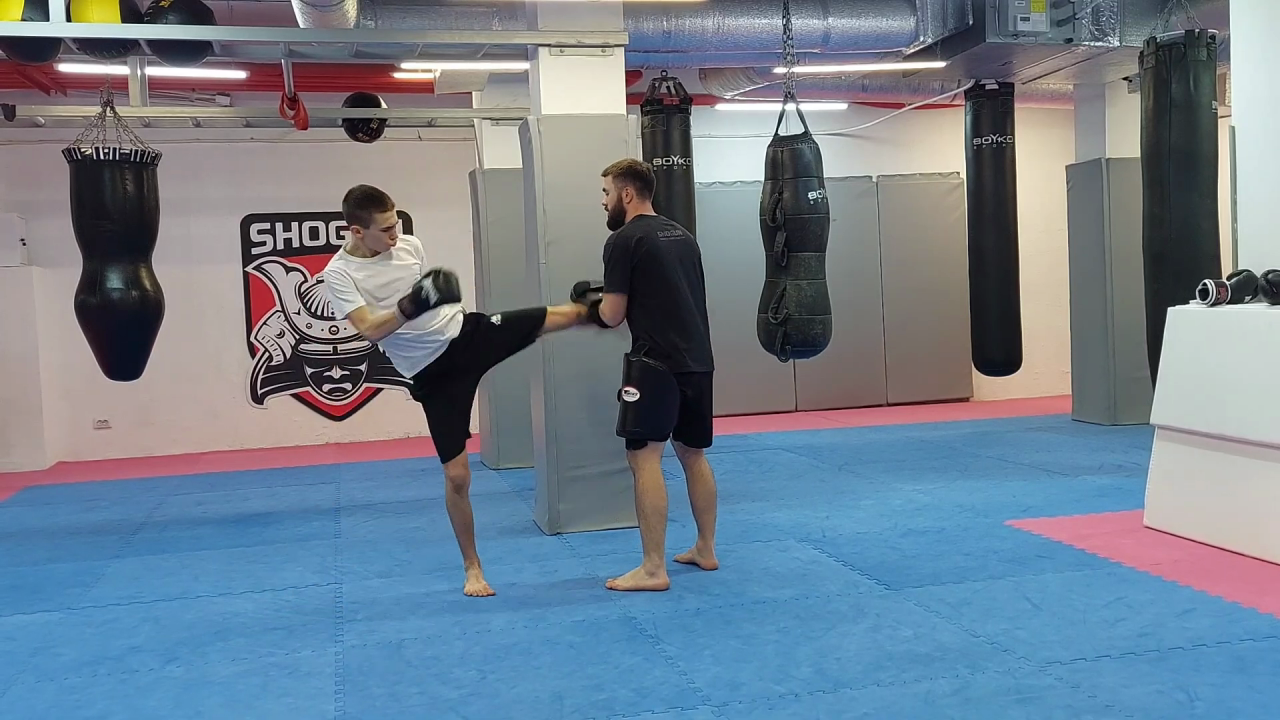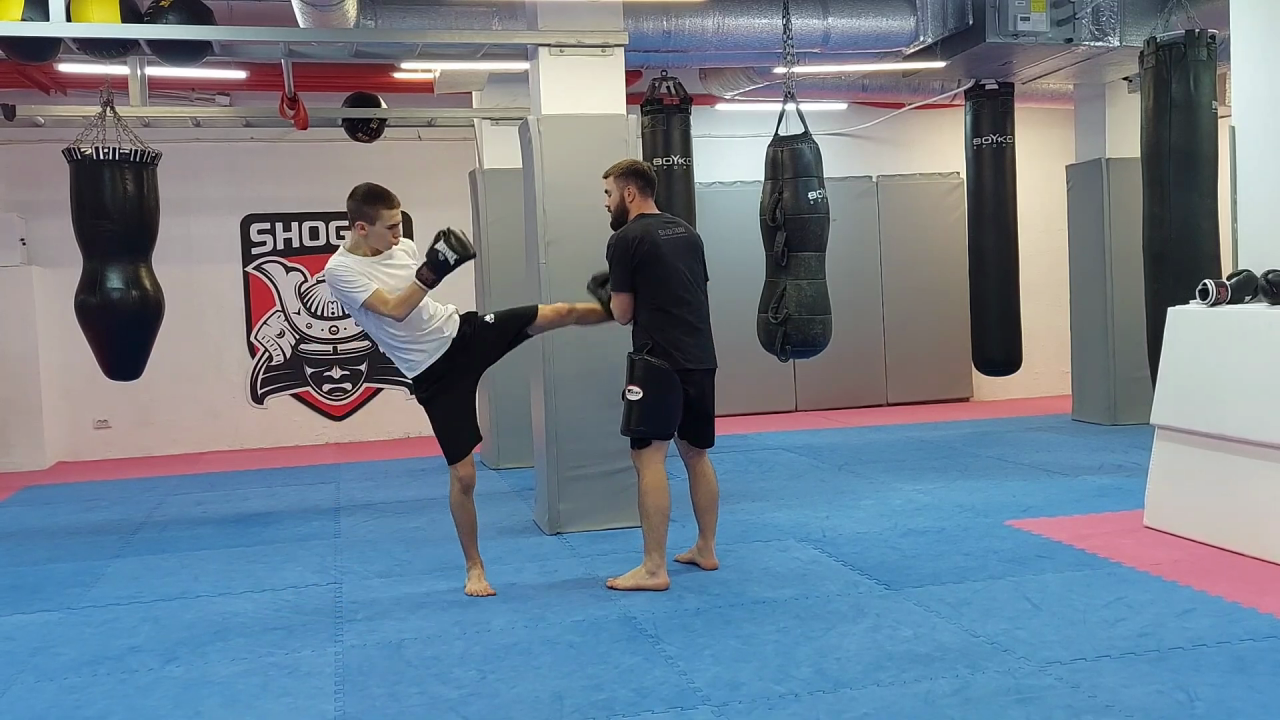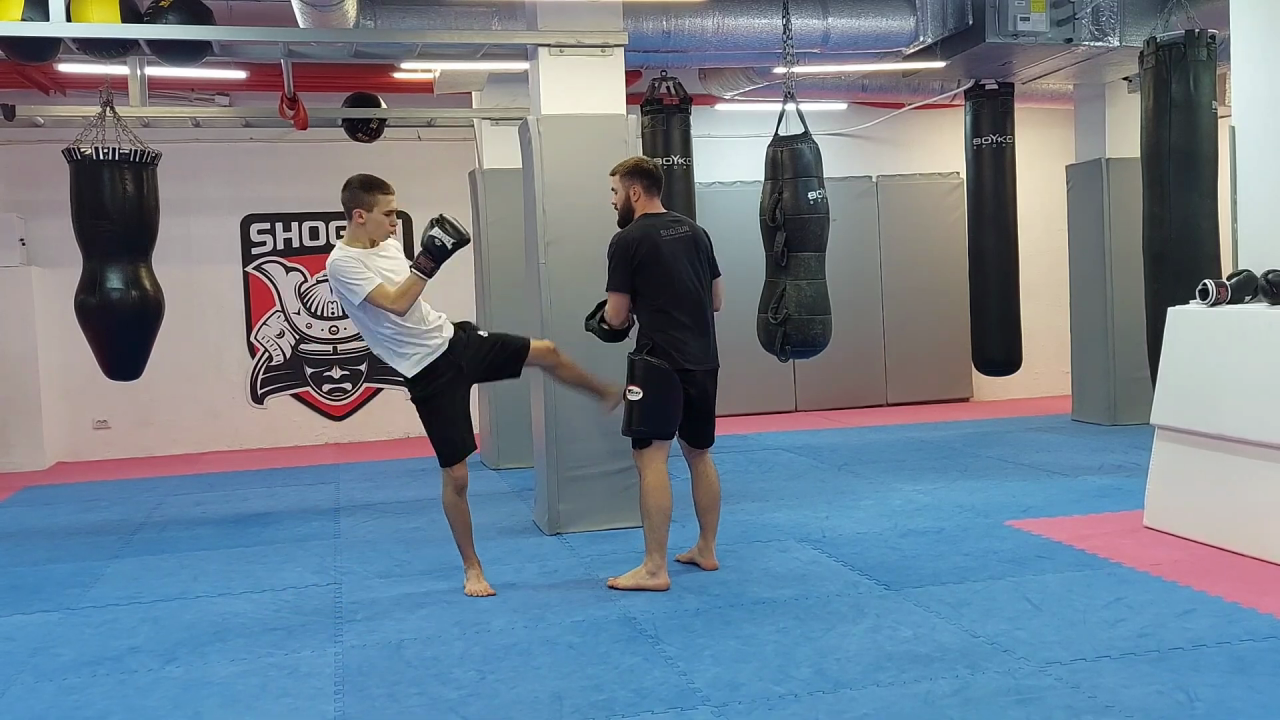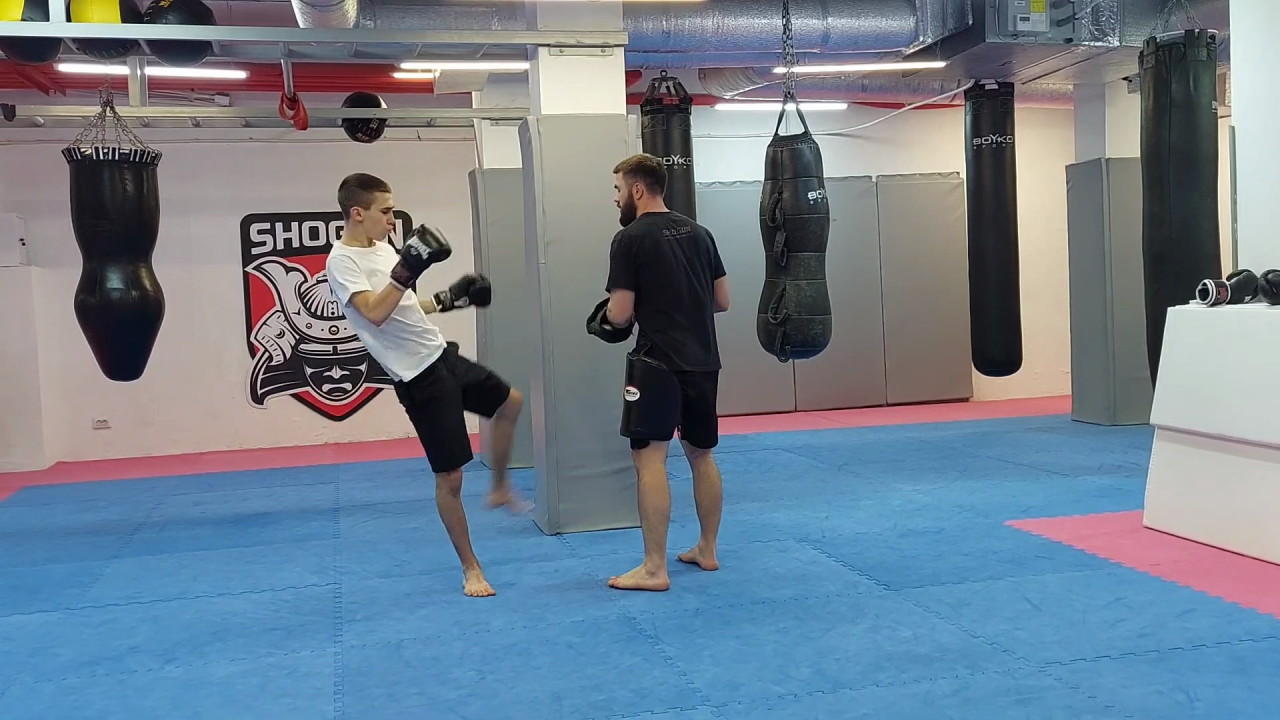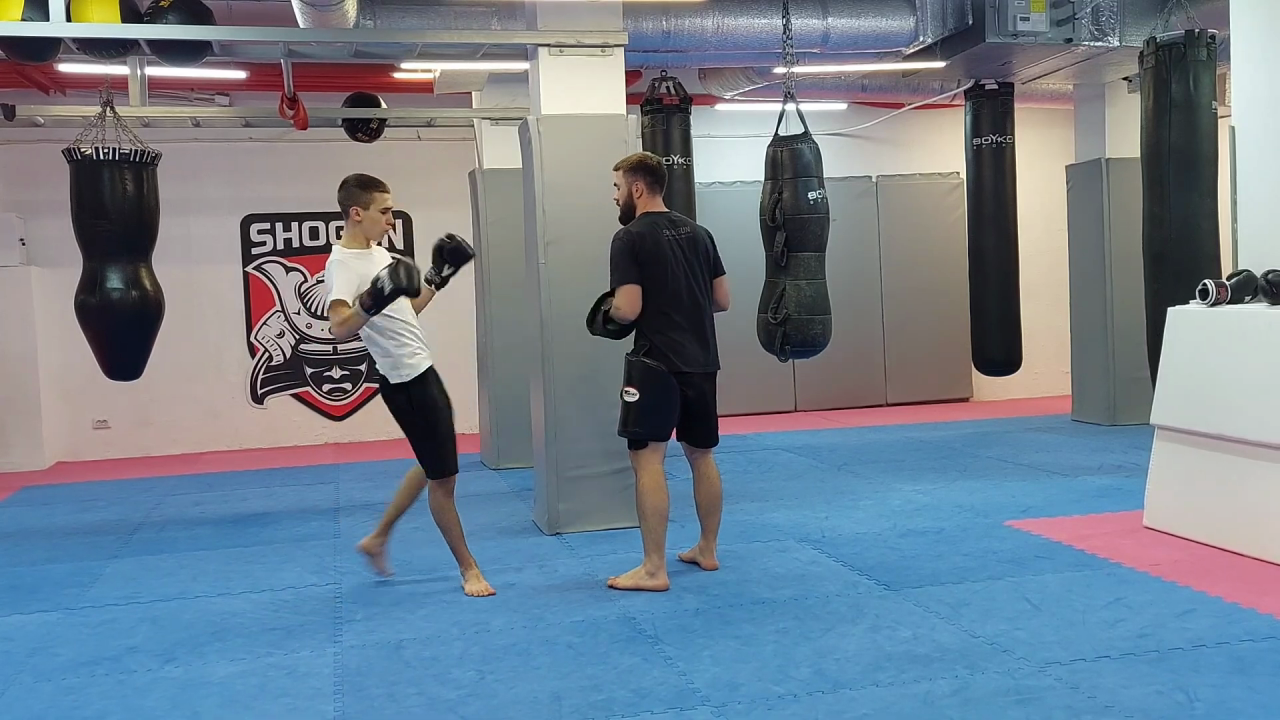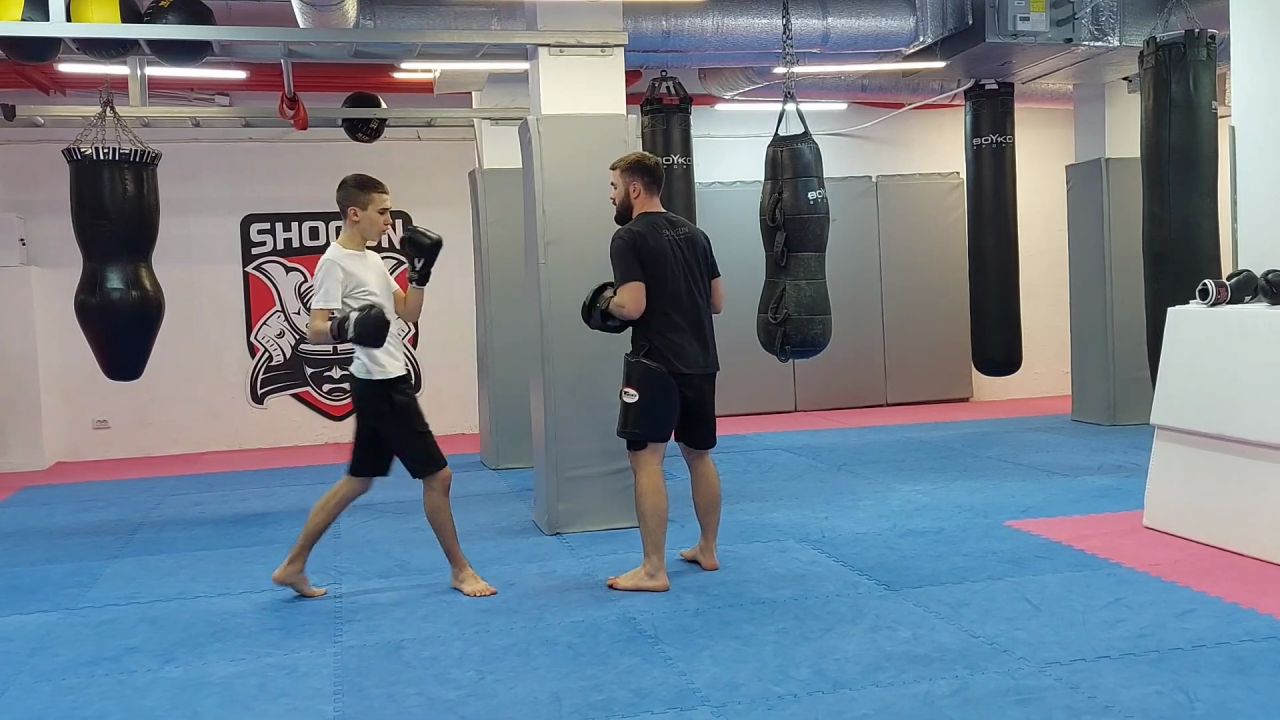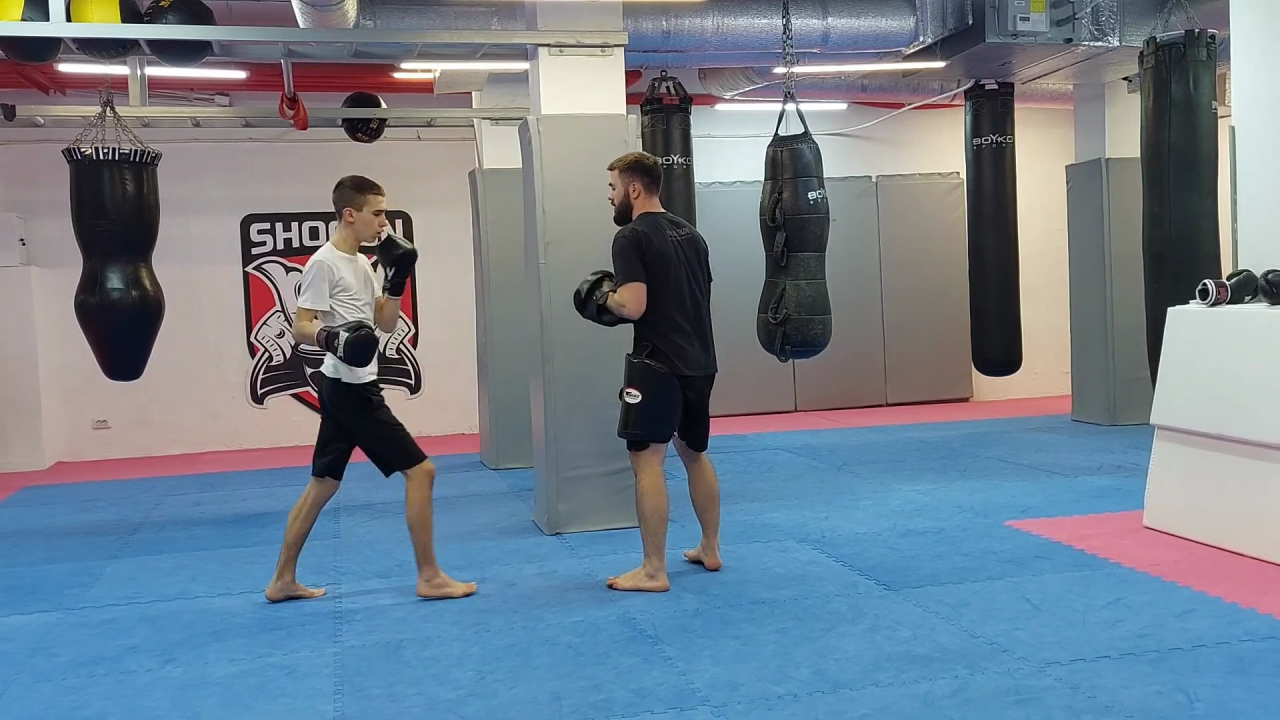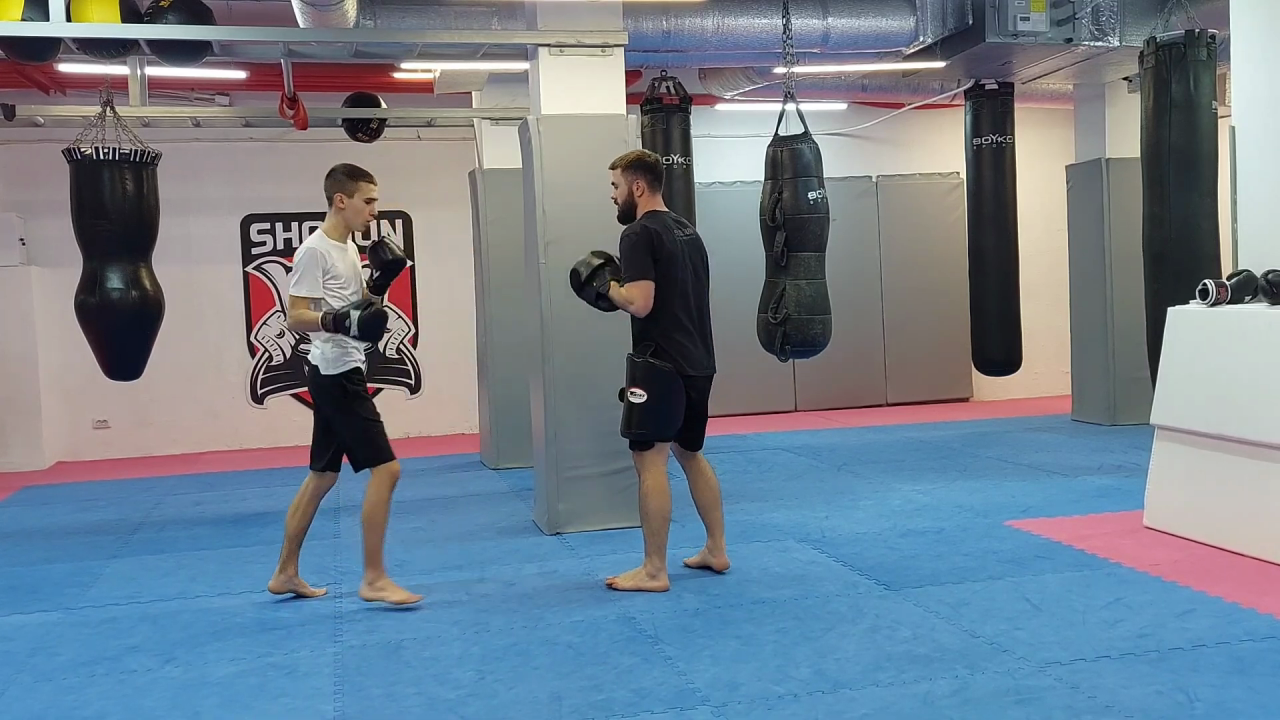
dt=0.1s
person 1, frame 1
left shoulder: (623, 241)
right shoulder: (682, 236)
left elbow: (613, 317)
left wrist: (602, 301)
left hip: (659, 364)
right hip: (698, 361)
left knee: (645, 458)
right knee: (693, 454)
left ankle: (653, 569)
right ankle: (705, 549)
person 1, frame 2
left shoulder: (625, 240)
right shoulder: (687, 233)
left elbow: (623, 314)
left wrist: (612, 296)
left hip: (661, 362)
right hip: (701, 360)
left knee: (649, 457)
right knee: (696, 453)
left ankle: (654, 568)
right ankle: (705, 549)
person 1, frame 3
left shoulder: (627, 241)
right shoulder: (696, 232)
left elbow: (615, 317)
right elbow: (716, 299)
left wrist: (607, 314)
left hip: (662, 363)
right hip: (703, 360)
left knee: (651, 457)
right knee: (699, 454)
left ankle: (654, 568)
right ankle: (705, 549)
person 1, frame 4
left shoulder: (629, 239)
right shoulder: (699, 233)
left elbow: (620, 315)
right elbow: (722, 300)
left wrist: (609, 312)
left hip: (661, 363)
right hip: (703, 361)
left knee: (649, 458)
right knee: (701, 453)
left ankle: (654, 568)
right ankle: (707, 549)
person 1, frame 5
left shoulder: (629, 238)
right shoulder: (698, 232)
left elbow: (629, 308)
right elbow: (723, 299)
left wrist: (611, 308)
left hip: (659, 364)
right hip: (702, 362)
left knee: (646, 458)
right knee: (701, 455)
left ankle: (653, 569)
right ankle: (706, 550)
person 1, frame 6
left shoulder: (629, 238)
right shoulder: (694, 233)
left elbow: (633, 307)
right elbow: (716, 302)
left wrist: (609, 303)
left hip: (658, 365)
right hip: (701, 363)
left knee: (646, 459)
right knee: (699, 455)
left ankle: (653, 570)
right ankle: (707, 549)
person 1, frame 7
left shoulder: (631, 237)
right shoulder: (689, 233)
left elbow: (633, 306)
left wrist: (607, 298)
left hip: (660, 365)
right hip: (698, 363)
left knee: (646, 460)
right knee: (695, 454)
left ankle: (653, 570)
right ankle: (710, 548)
person 1, frame 8
left shoulder: (639, 234)
right shoulder: (689, 233)
left elbow: (640, 304)
left wrist: (609, 288)
left hip: (662, 364)
right hip: (698, 362)
left knee: (650, 460)
right knee: (690, 454)
left ankle: (654, 570)
right ankle: (716, 550)
person 2, frame 1
left shoulder: (403, 245)
right shoulder: (338, 275)
right elbow: (372, 328)
right wrist: (414, 303)
left hip: (464, 335)
right hip: (431, 370)
left knee: (560, 319)
right knee: (456, 473)
right ankle: (471, 566)
person 2, frame 2
left shoulder: (403, 247)
right shoulder: (341, 272)
right elbow: (396, 310)
right wrist: (432, 268)
left hip: (462, 336)
right hip: (434, 372)
left knee: (560, 314)
right knee: (464, 474)
right ankle: (474, 566)
person 2, frame 3
left shoulder: (388, 244)
right shoulder: (342, 267)
right elbow: (397, 305)
right wrist: (428, 257)
left hip: (450, 344)
right hip: (429, 375)
left knee: (543, 352)
right knee: (456, 475)
left ankle: (604, 394)
right ankle: (472, 566)
person 2, frame 4
left shoulder: (384, 246)
right shoulder: (342, 263)
right elbow: (376, 313)
left wrist: (447, 299)
right wrist: (409, 268)
left hip: (442, 356)
right hip: (418, 378)
left knee: (509, 404)
right knee: (449, 477)
left ankle: (500, 489)
right ankle: (470, 567)
person 2, frame 5
left shoulder: (377, 254)
right shoulder: (343, 264)
right elbow: (342, 326)
left wrist: (440, 274)
right wrist: (376, 296)
left hip: (422, 374)
right hip: (408, 383)
left knee: (433, 470)
right knee: (444, 479)
left ankle: (378, 538)
right ankle: (469, 569)
person 2, frame 6
left shoulder: (369, 258)
right shoulder: (336, 263)
left elbow: (406, 312)
right elbow: (315, 330)
left wrist: (419, 267)
right wrist: (346, 328)
left hip: (389, 381)
right hip: (381, 387)
left knee: (358, 481)
right knee: (438, 476)
left ankle: (294, 566)
right ankle: (461, 570)
person 2, frame 7
left shoulder: (361, 260)
right shoulder: (325, 264)
left elbow: (385, 323)
right elbow: (301, 327)
left wrist: (399, 276)
right wrist: (333, 338)
left hip: (345, 388)
right hip: (352, 390)
left knee: (323, 484)
right knee: (419, 471)
left ankle: (284, 579)
right ankle: (429, 575)
person 2, frame 8
left shoulder: (348, 247)
right shoulder: (315, 251)
right elbow: (295, 314)
left wrist: (379, 285)
right wrist: (335, 321)
left hip: (342, 376)
right hip: (339, 378)
left knee: (322, 477)
right knee: (386, 469)
left ankle: (286, 572)
right ankle: (374, 577)
